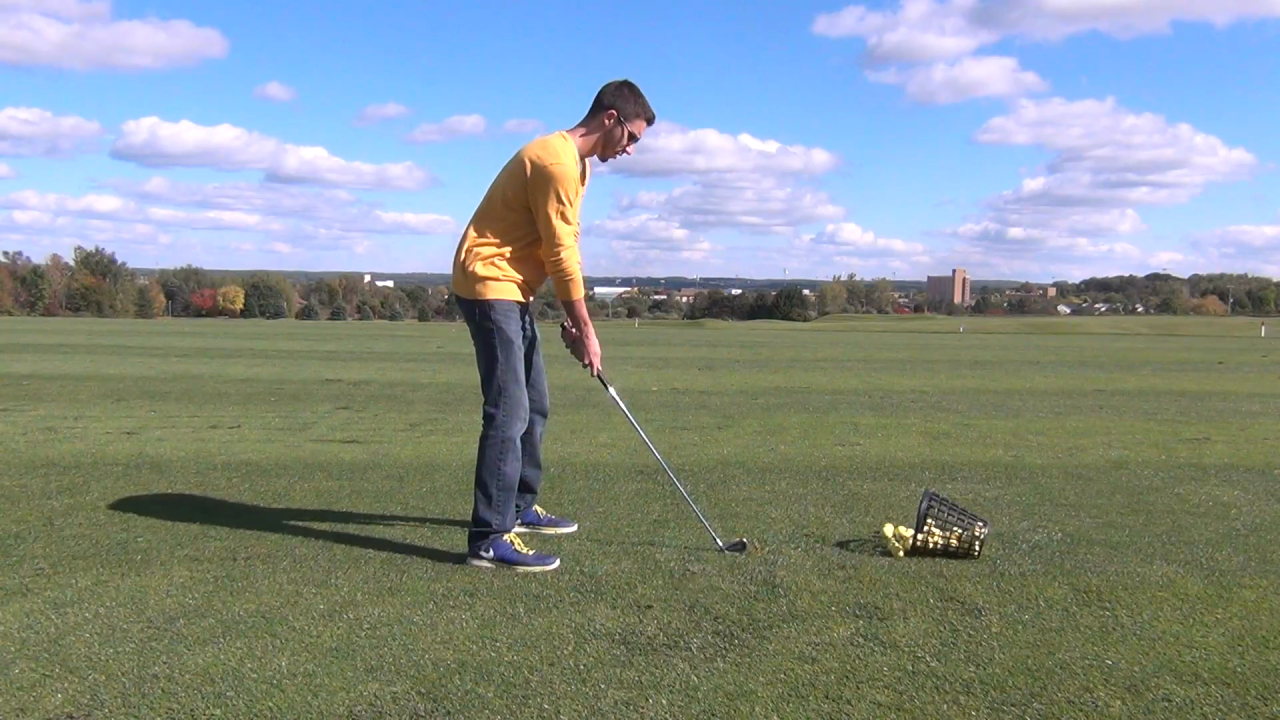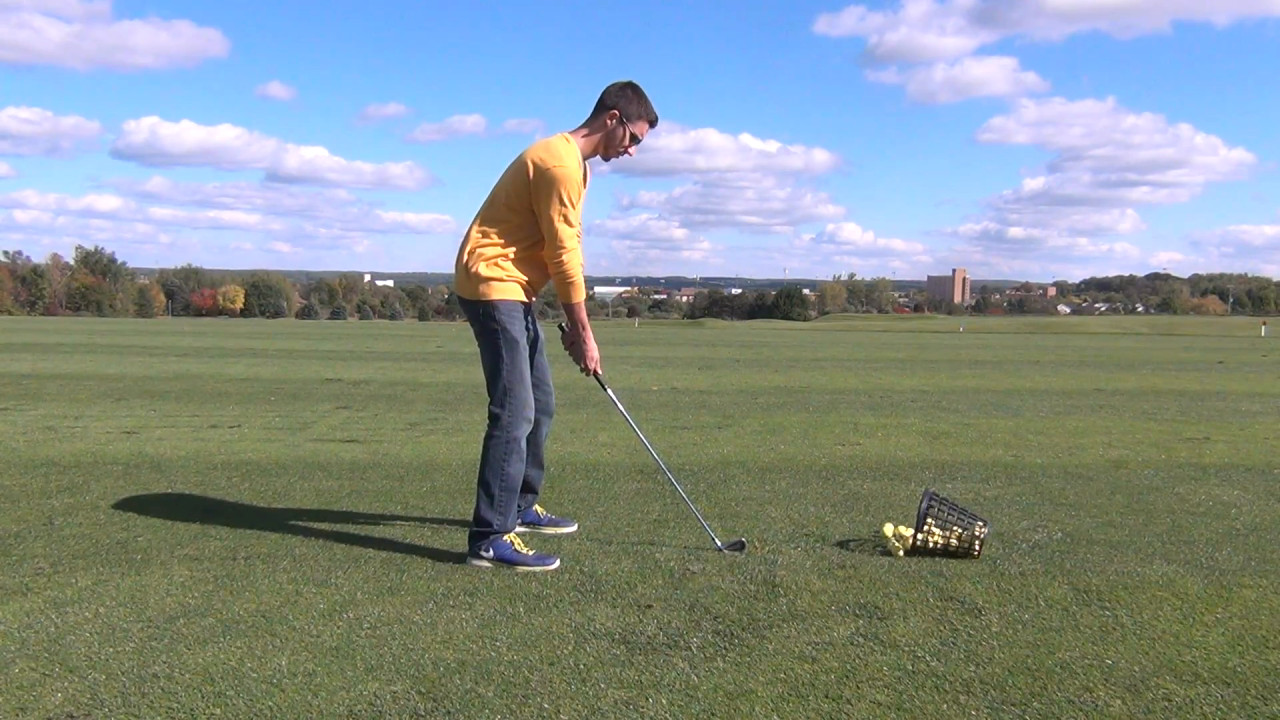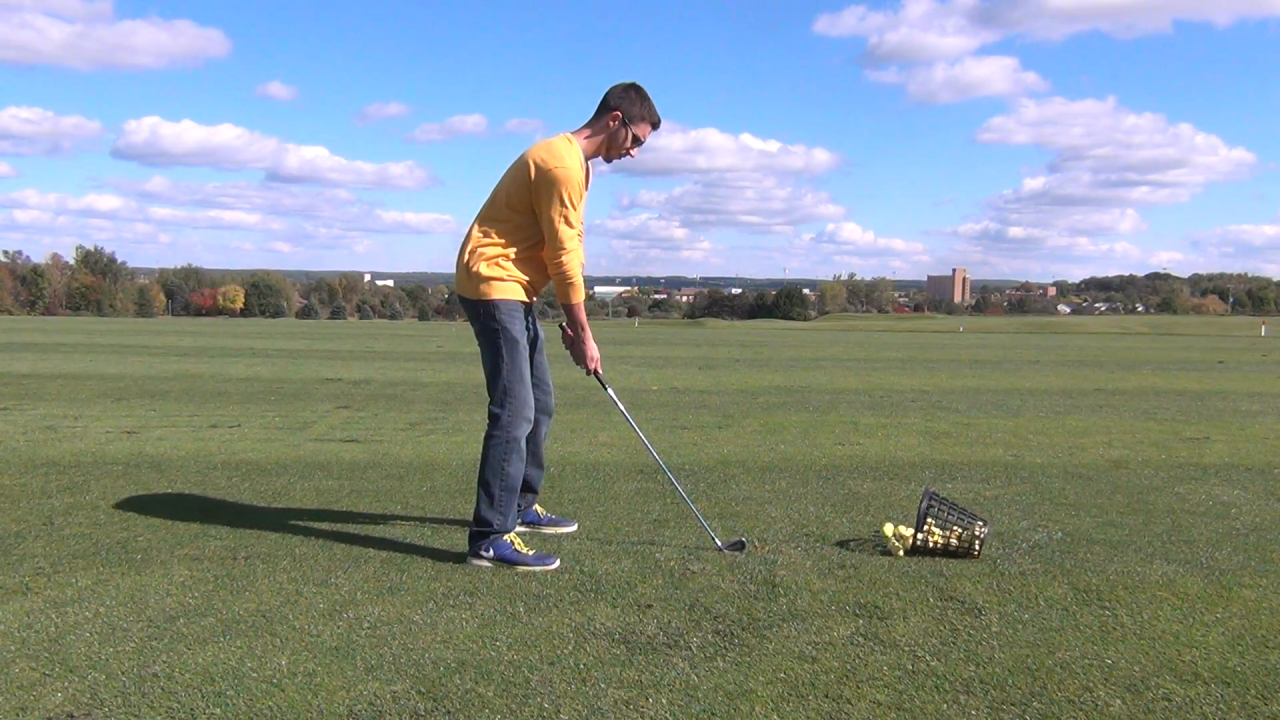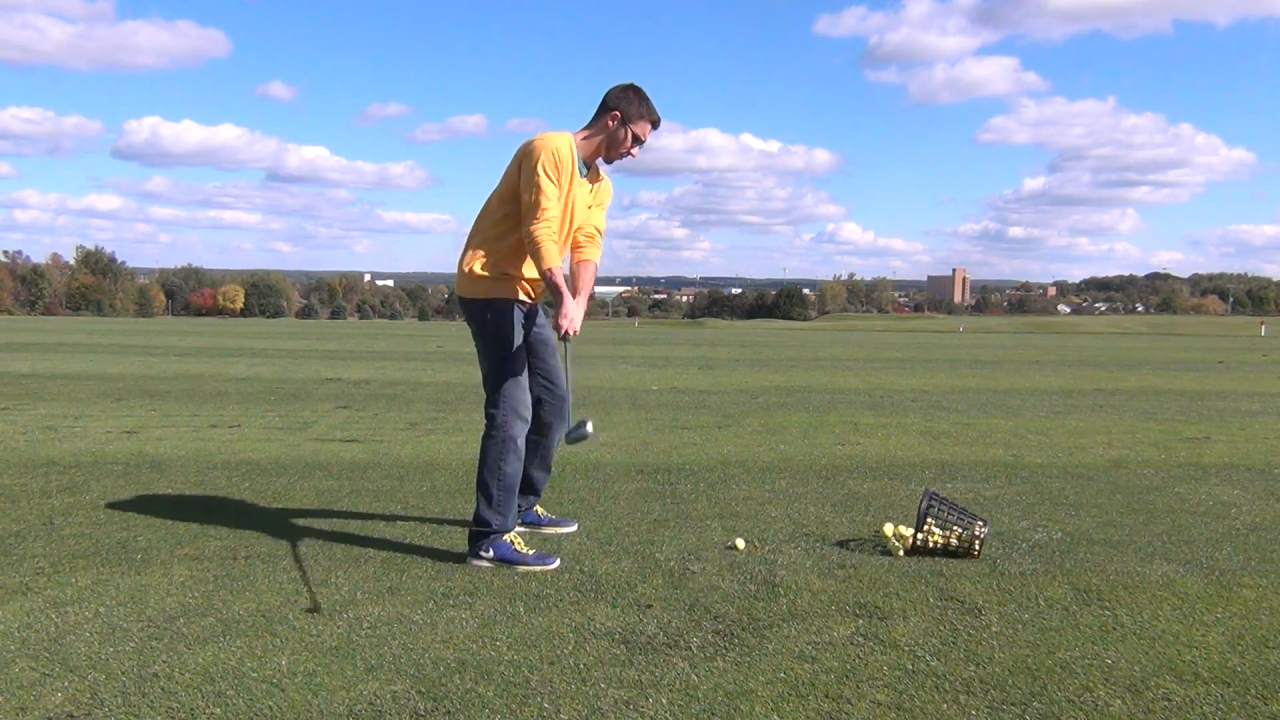
dt=1s
person 1, frame 1
left shoulder: (577, 164)
right shoulder: (556, 161)
left elbow: (566, 248)
right elbow: (560, 254)
left wrist: (573, 321)
right wrist: (586, 331)
left hip: (510, 288)
right hip: (490, 285)
left knee: (533, 404)
right knee: (509, 411)
left ankle: (519, 506)
right ankle: (490, 537)
person 1, frame 2
left shoulder: (574, 162)
right shoulder: (559, 163)
left elbow: (567, 249)
right elbow: (563, 256)
left wrist: (575, 326)
right wrist: (584, 334)
left hip: (513, 289)
right hip: (494, 286)
left knee: (539, 404)
right knee: (515, 411)
left ankle: (521, 506)
right ankle: (490, 537)
person 1, frame 3
left shoulder: (575, 161)
right shoulder: (561, 164)
left elbow: (569, 248)
right elbow: (562, 256)
left wrist: (575, 324)
right wrist: (582, 333)
left hip: (513, 289)
right hip: (494, 285)
left knee: (538, 404)
right knee: (514, 411)
left ankle: (520, 506)
right ankle: (490, 537)
person 1, frame 4
left shoulder: (600, 188)
right shoulder: (549, 147)
left elbow: (587, 249)
right elbow: (540, 228)
left wrist: (579, 305)
right wrist: (562, 297)
left hip: (527, 296)
right hip: (490, 286)
left knee: (553, 401)
right knee: (511, 410)
left ankle: (522, 503)
right ankle: (490, 536)
